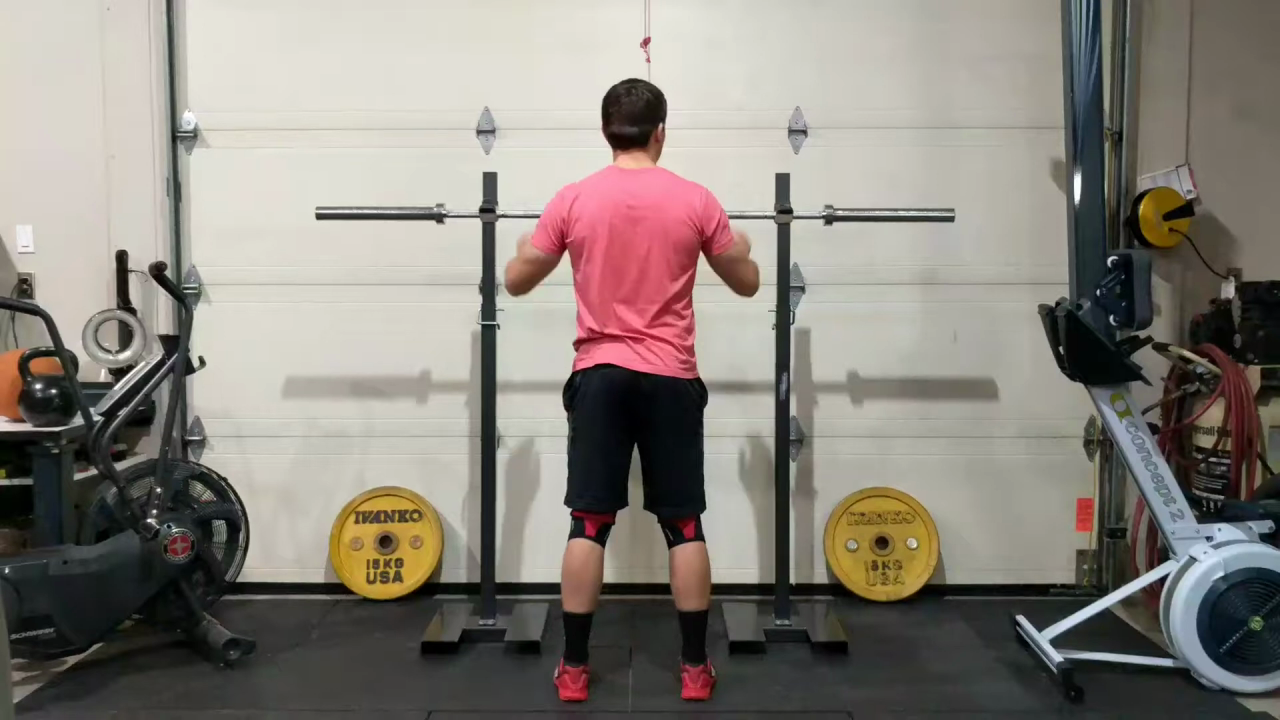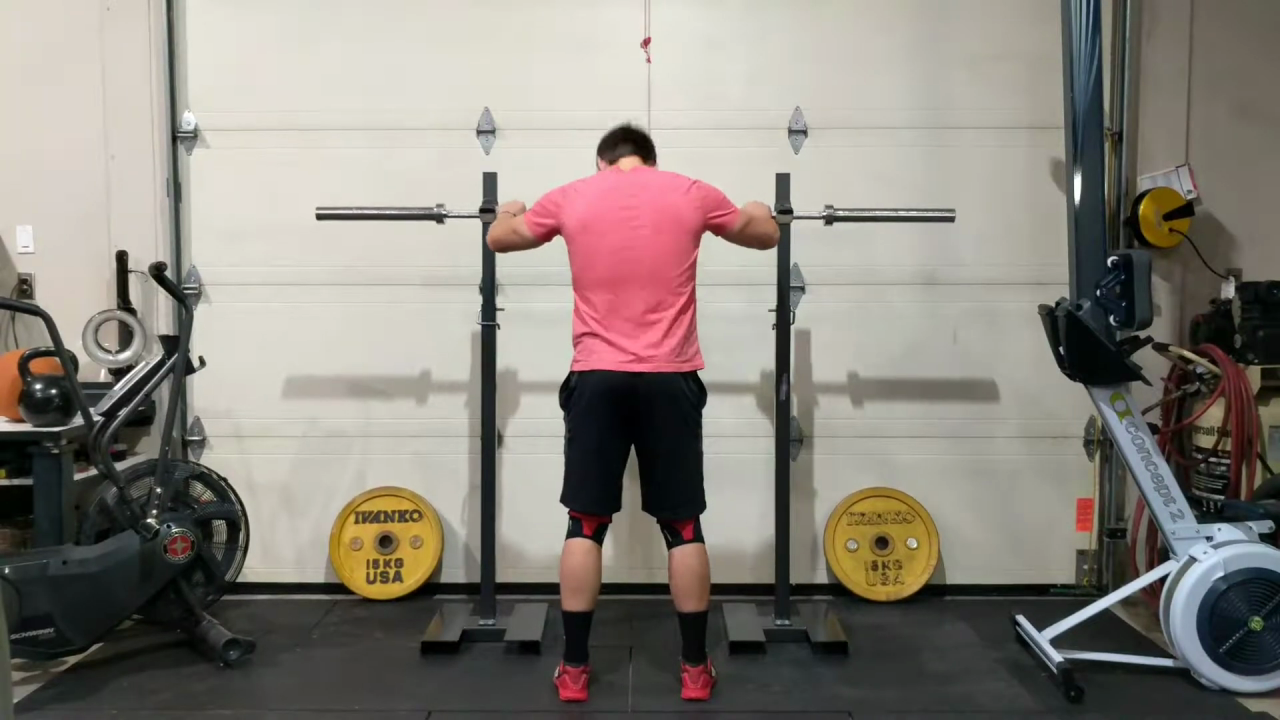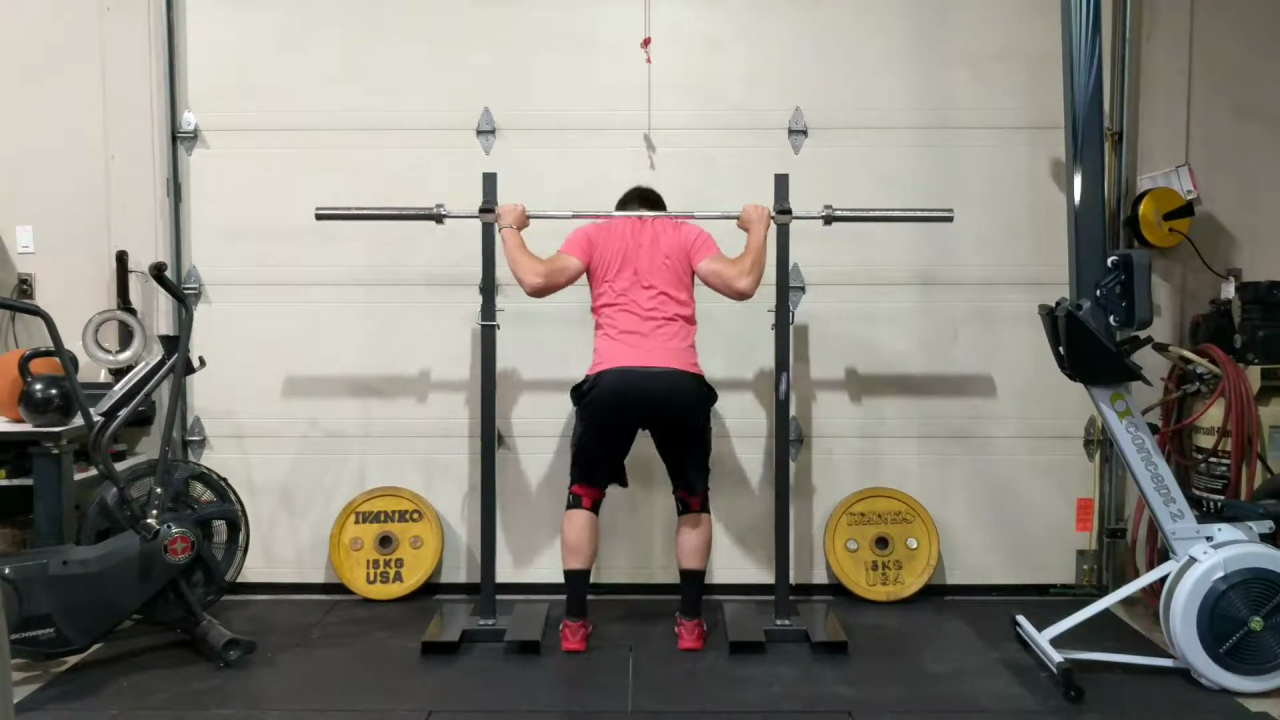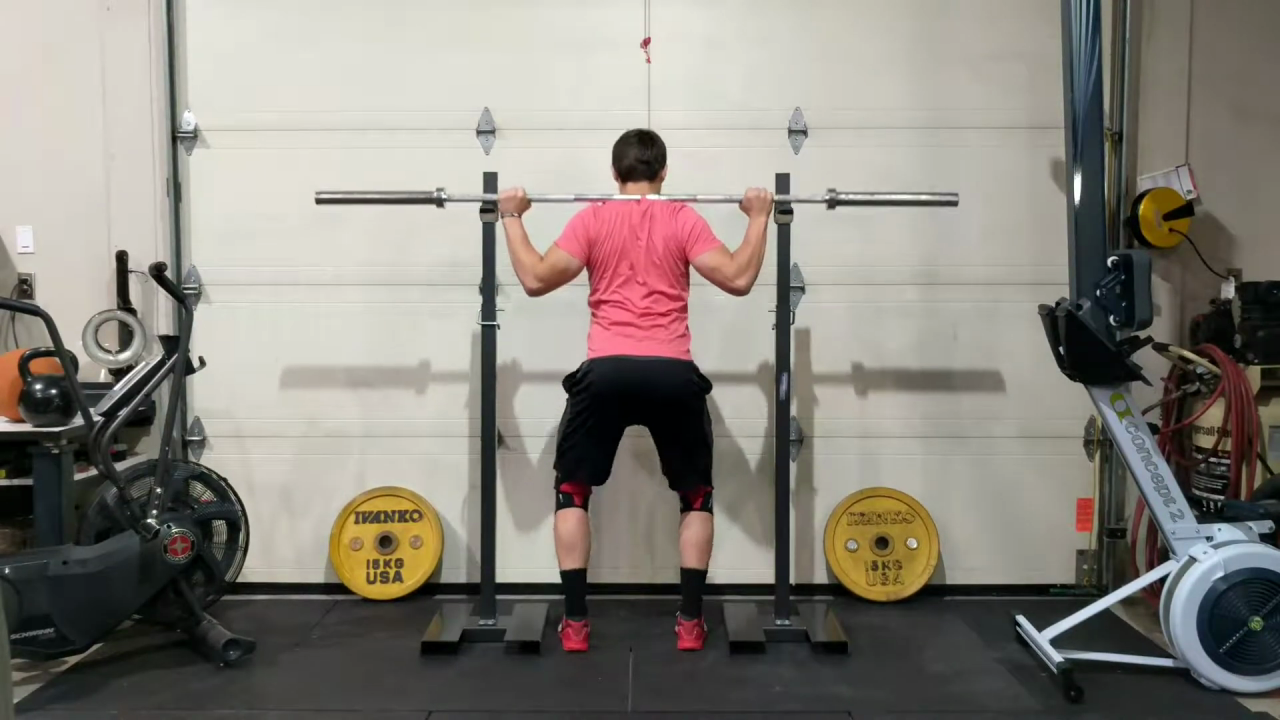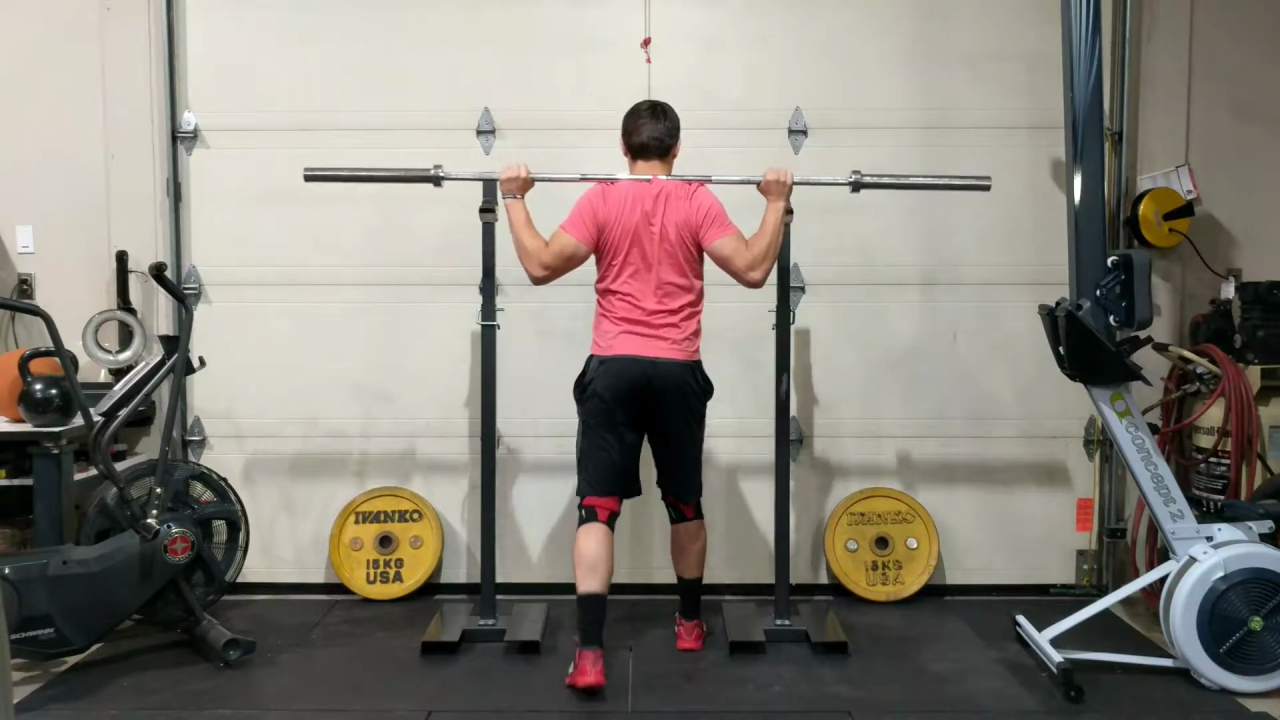
dt=1s
person 1, frame 1
left shoulder: (573, 201)
right shoulder: (695, 202)
left elbow: (516, 279)
right elbow: (746, 281)
left wrist: (532, 239)
right wrist: (737, 244)
left hip: (599, 377)
right hip: (671, 381)
left knee: (589, 524)
right knee: (683, 526)
left ankle: (574, 668)
right ankle: (695, 668)
person 1, frame 2
left shoulder: (573, 196)
right shoulder: (691, 195)
left elbow: (500, 239)
right elbow: (764, 236)
left wrist: (510, 213)
right wrist: (757, 213)
left hip: (597, 378)
right hip: (670, 379)
left knee: (586, 524)
right knee: (682, 527)
left ankle: (574, 669)
right ankle: (695, 668)
person 1, frame 3
left shoulder: (594, 232)
right shoulder: (688, 233)
left elbow: (537, 282)
right elbow: (742, 284)
left wrist: (509, 229)
right wrist: (757, 232)
left hip: (612, 382)
right hip: (679, 383)
left knee: (583, 495)
right knee: (692, 499)
left ankle: (575, 622)
right ankle: (690, 622)
person 1, frame 4
left shoulder: (592, 219)
right shoulder: (683, 219)
left elbow: (535, 280)
right elbow: (739, 279)
left wrist: (511, 217)
right wrist: (759, 218)
left hip: (606, 371)
right hip: (672, 372)
left knee: (572, 492)
right knee: (695, 496)
left ankle: (575, 621)
right ankle: (690, 621)
person 1, frame 5
left shoulder: (600, 200)
right shoulder: (697, 202)
left elbow: (540, 266)
right elbow: (753, 269)
left wrist: (513, 198)
right wrist: (776, 202)
left hip: (613, 369)
right hip: (678, 372)
left knee: (598, 506)
right knee: (684, 502)
left ankle: (591, 652)
right ankle: (689, 622)
